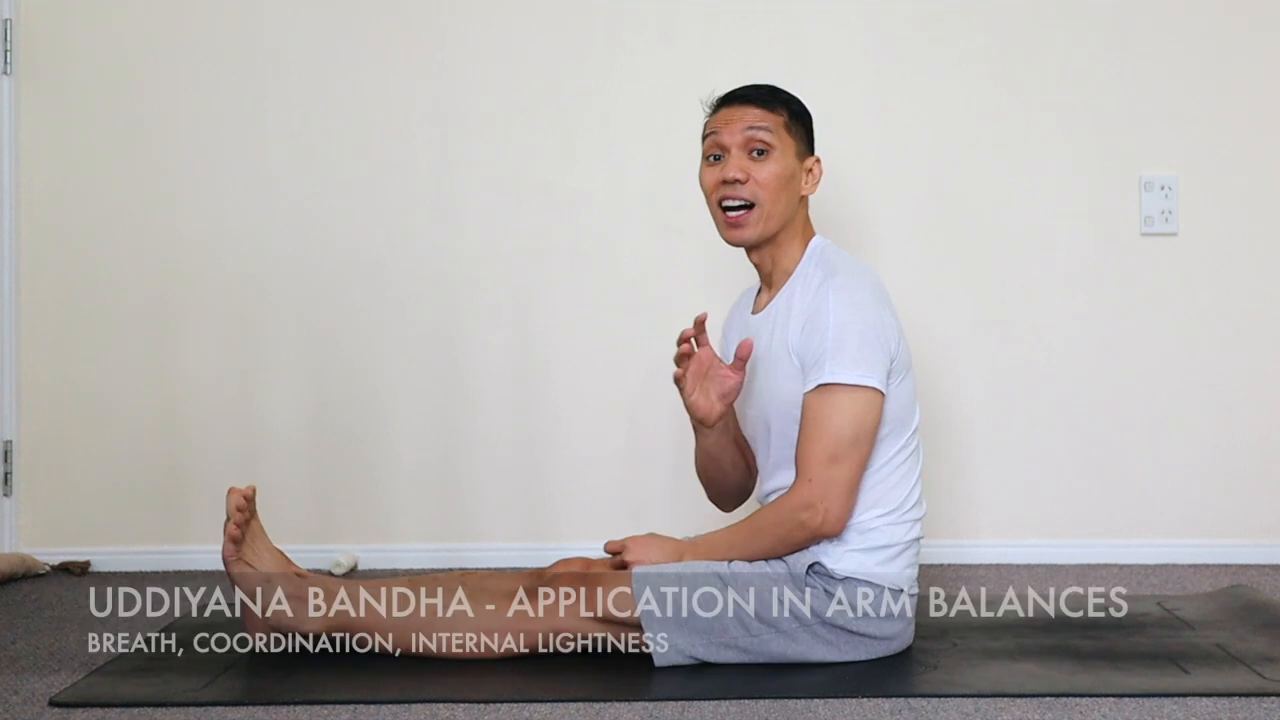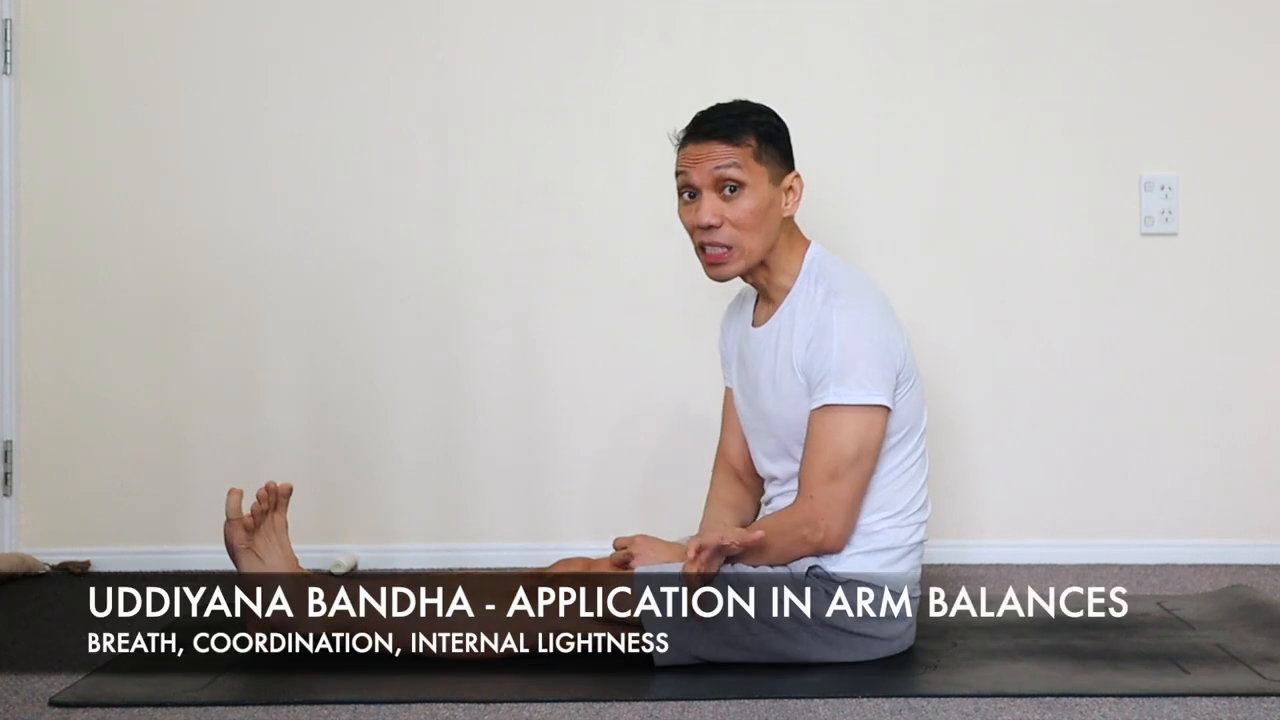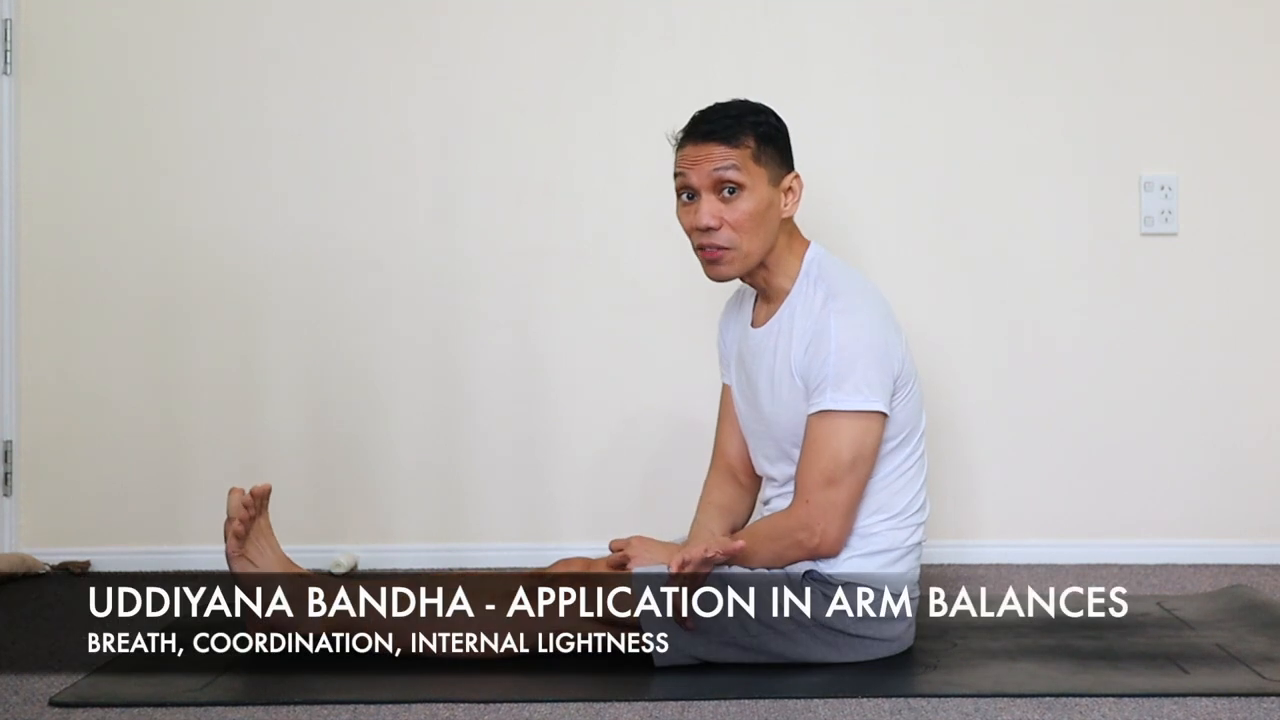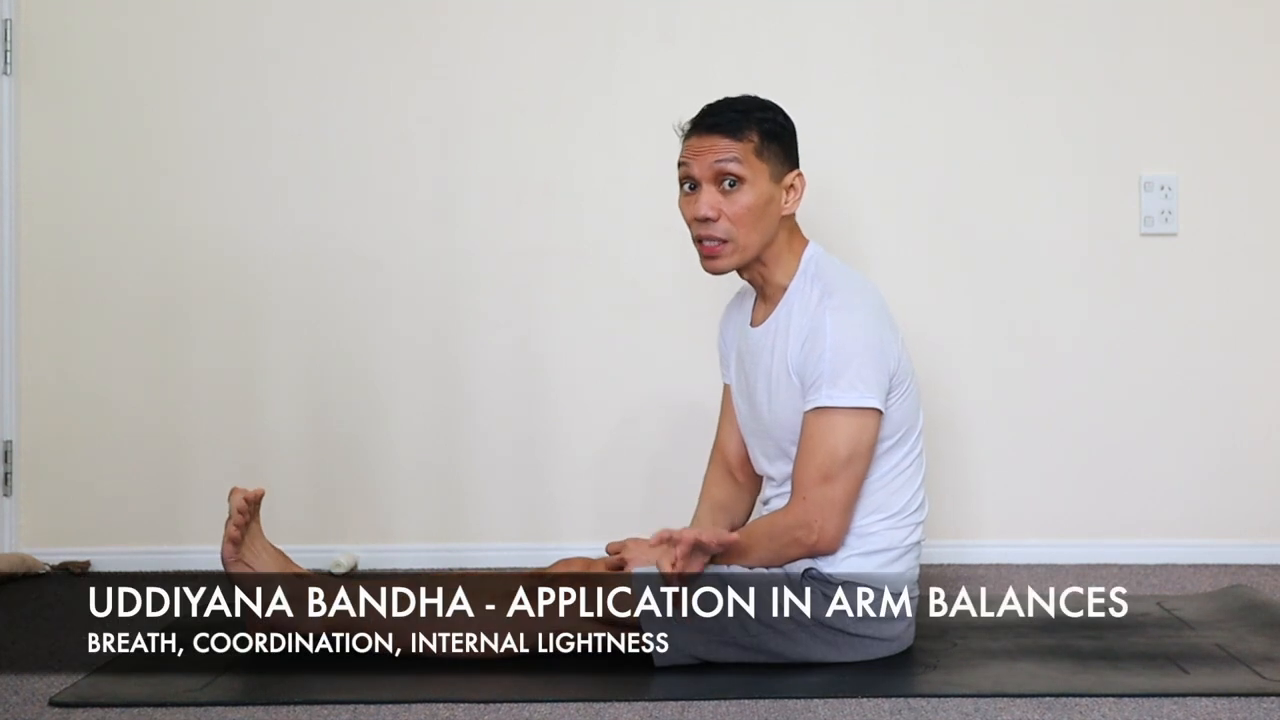
dt=0.3s
person 1, frame 1
left shoulder: (840, 297)
right shoulder: (749, 310)
left elbow: (819, 507)
right elbow: (731, 489)
left wrist: (680, 556)
right wrist: (711, 420)
left hip: (849, 596)
right hip: (807, 570)
left knee: (574, 602)
right knee: (569, 577)
left ankle: (310, 605)
right ankle: (312, 598)
person 1, frame 2
left shoulder: (843, 313)
right shoulder: (744, 315)
left elbow: (823, 524)
right elbow: (736, 474)
left wrist: (681, 556)
right wrist: (715, 544)
left hip: (851, 596)
right hip: (800, 568)
right knee: (575, 573)
person 1, frame 3
left shoulder: (842, 319)
right shoulder: (742, 312)
left elbow: (817, 529)
right elbow: (734, 471)
left wrist: (678, 557)
right wrist: (701, 552)
left hip: (848, 598)
right hip: (794, 567)
right knee: (575, 575)
person 1, frame 4
left shoulder: (840, 316)
right shoulder: (744, 311)
left elbow: (816, 526)
right elbow: (735, 469)
left wrist: (667, 558)
right wrist: (698, 541)
left hip: (848, 598)
right hip: (796, 569)
right knee: (574, 578)
